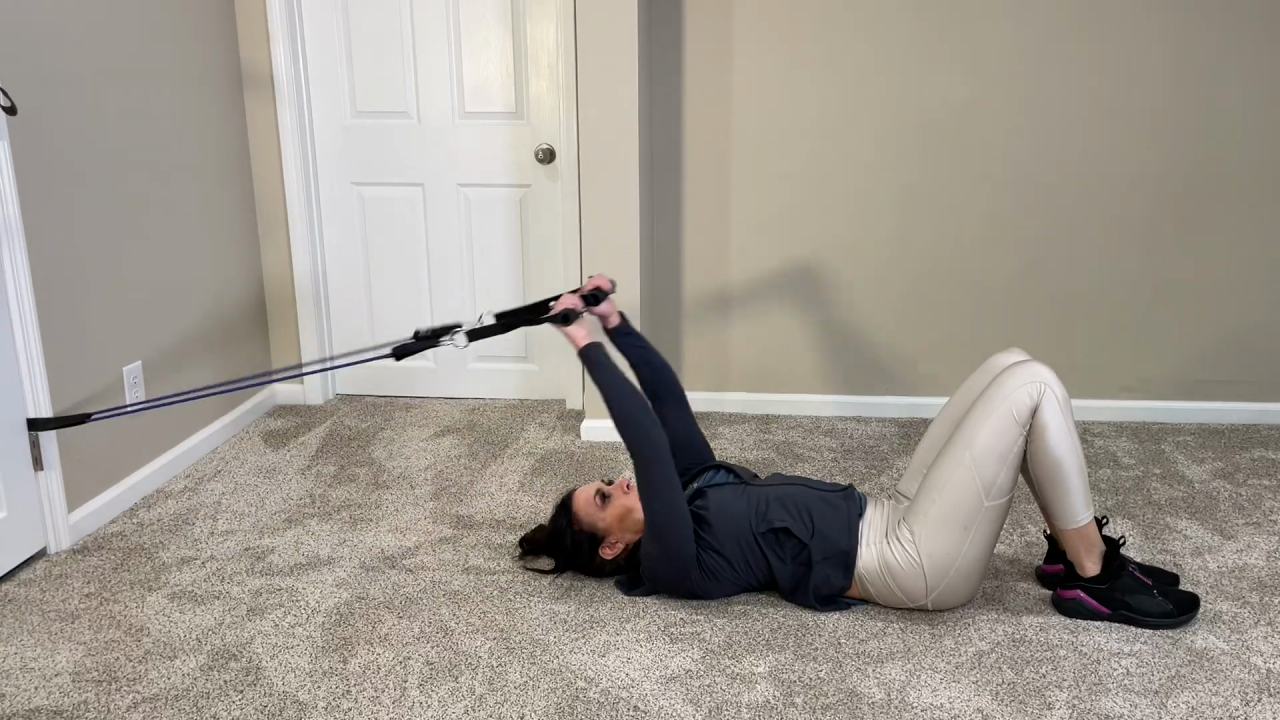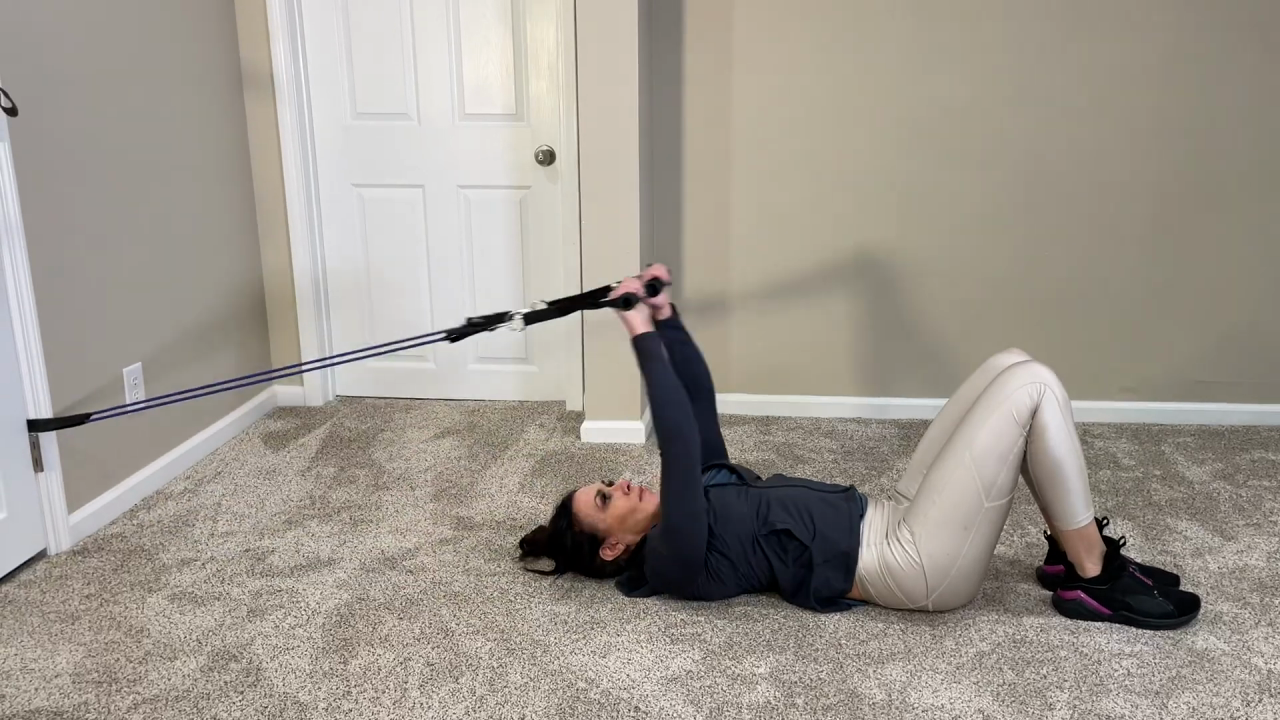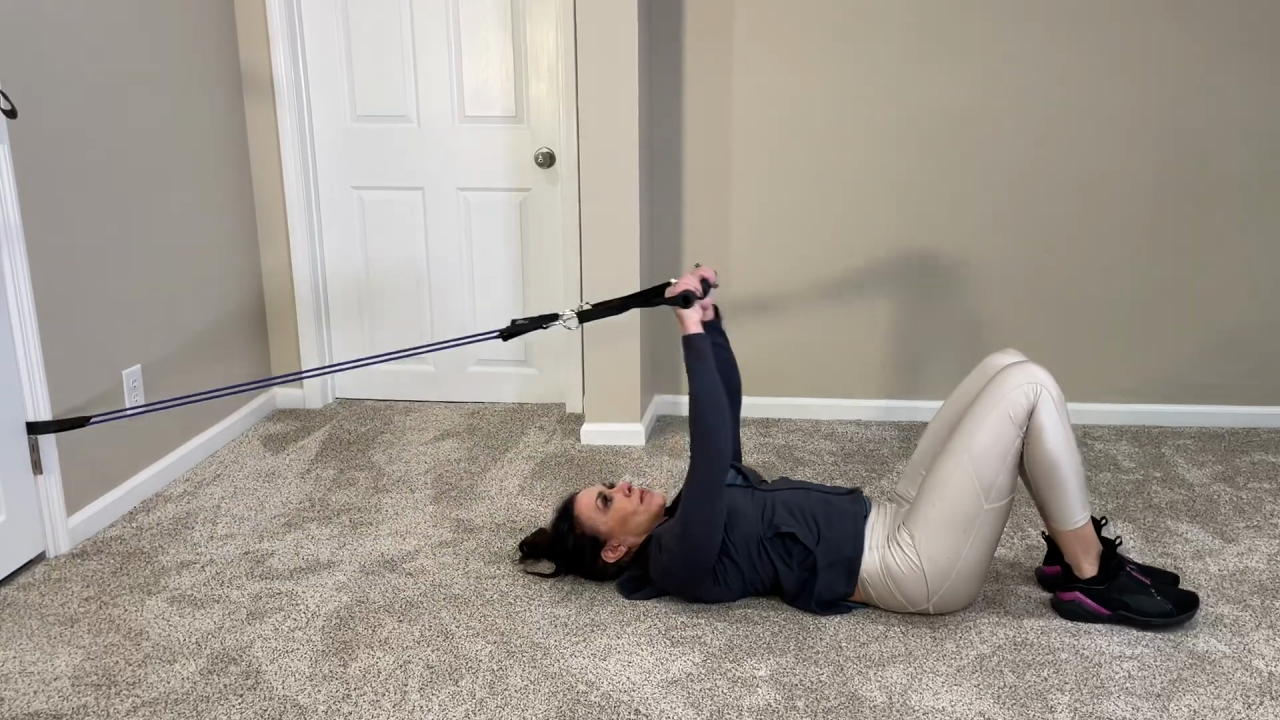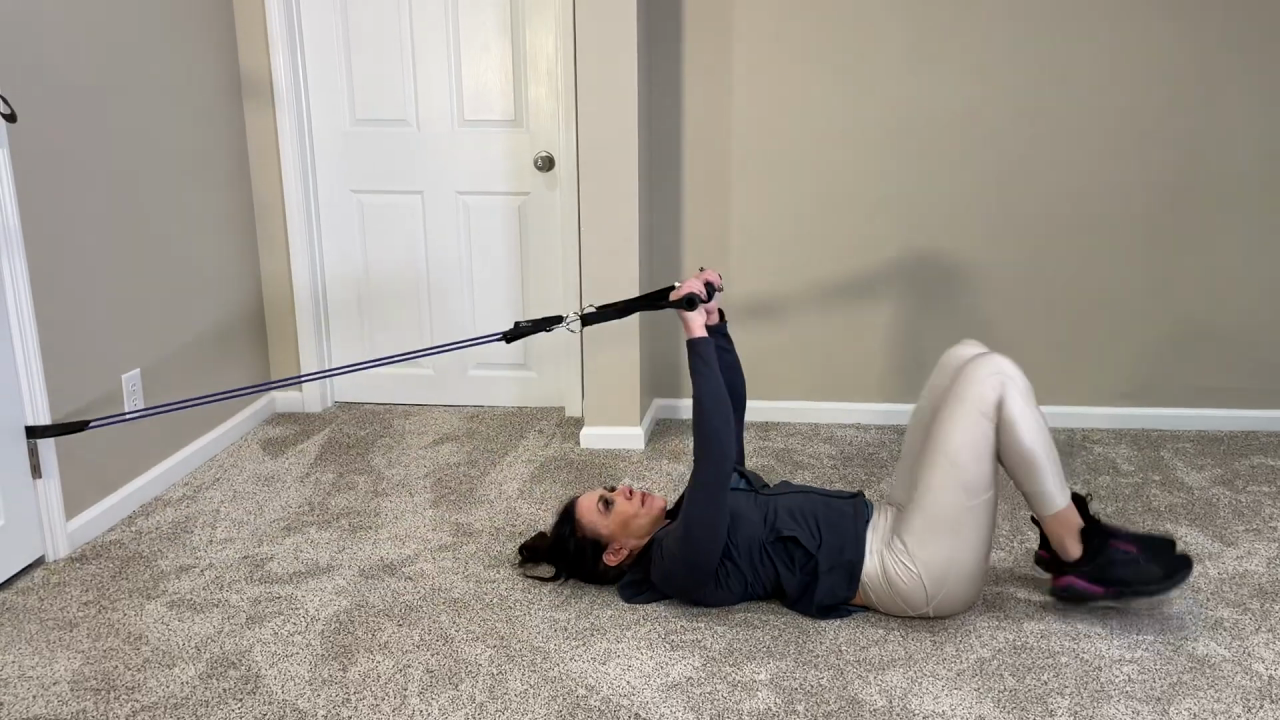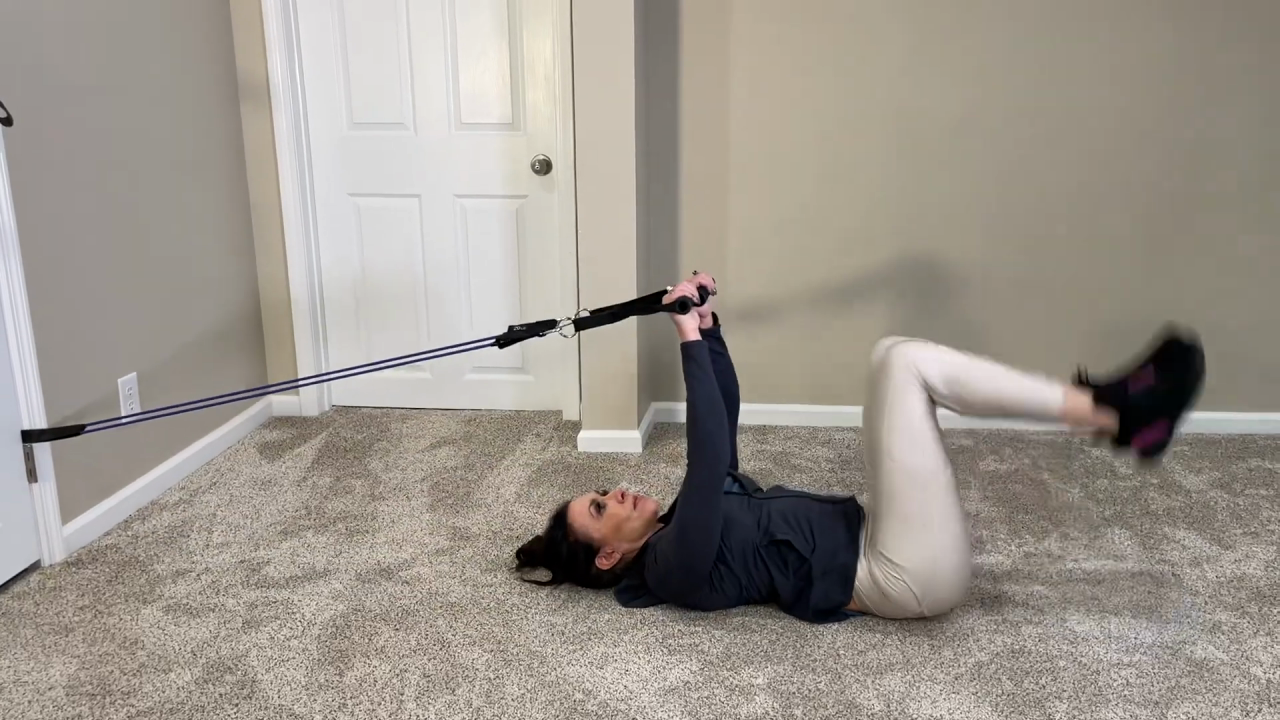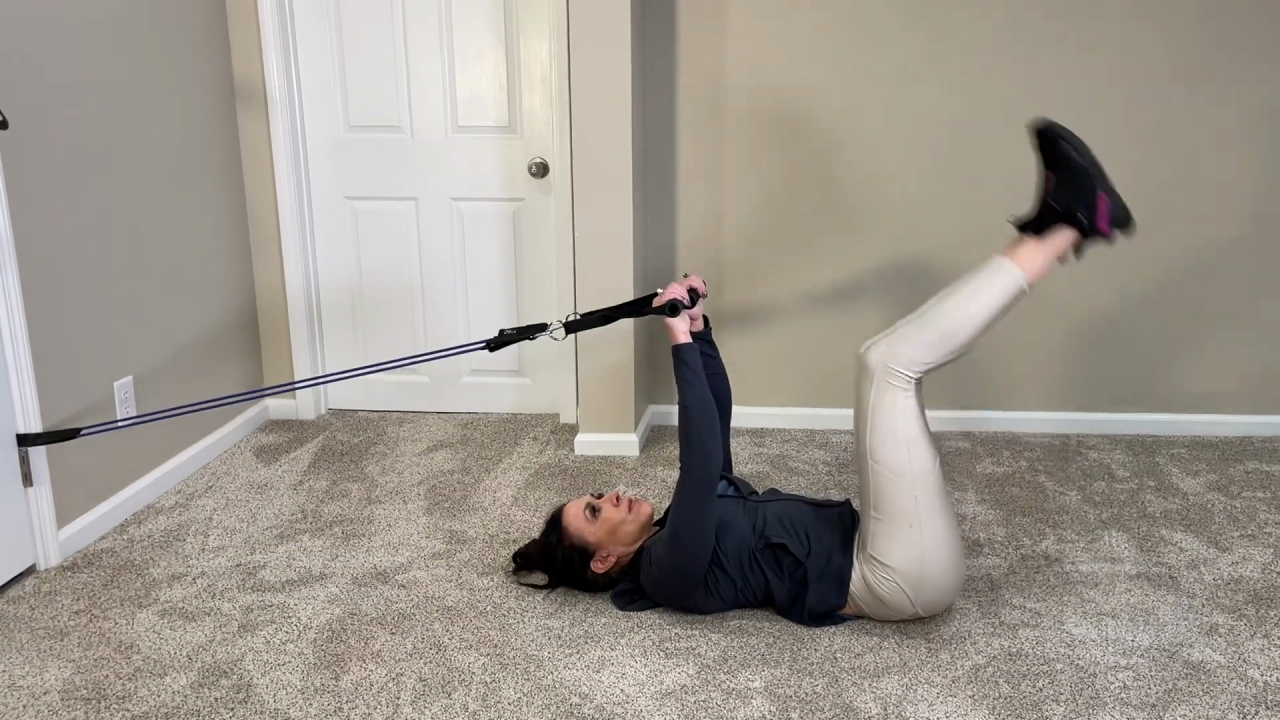
dt=0.2s
person 1, frame 1
left shoulder: (697, 489)
right shoulder: (672, 564)
left elbow: (668, 411)
right elbow: (647, 444)
left wrist: (618, 326)
right wrist: (589, 349)
left hip: (891, 519)
right hip: (914, 565)
left knee: (1014, 368)
right knee: (1032, 387)
left ankle: (1073, 552)
right ankle: (1094, 576)
person 1, frame 2
left shoulder: (696, 502)
right shoulder: (673, 560)
left elbow: (698, 408)
right elbow: (679, 445)
left wrist: (667, 319)
right wrist: (643, 339)
left hip: (891, 519)
right hip: (913, 565)
left knee: (1013, 368)
right knee: (1031, 388)
left ankle: (1073, 551)
right ankle: (1095, 577)
person 1, frame 3
left shoulder: (689, 517)
right shoulder: (679, 561)
left elbow: (724, 413)
right elbow: (710, 454)
left wrist: (707, 321)
right wrist: (691, 338)
left hip: (893, 521)
right hip: (914, 569)
left knee: (1007, 370)
right knee: (1026, 388)
left ankle: (1074, 552)
right ankle: (1091, 576)
person 1, frame 4
left shoulder: (686, 520)
right shoulder: (678, 565)
left elbow: (729, 414)
right elbow: (713, 457)
left wrist: (712, 322)
right wrist: (697, 341)
left hip: (886, 528)
right hip: (921, 574)
left knee: (968, 359)
right knee: (991, 377)
left ankle: (1071, 541)
right ankle: (1079, 555)
person 1, frame 5
left shoulder: (678, 537)
right shoulder: (679, 570)
left elbow: (717, 443)
right elbow: (708, 465)
left wrist: (702, 332)
right wrist: (688, 348)
left hip: (878, 543)
right hip: (906, 578)
left knee: (897, 359)
right knee: (902, 361)
left ankle: (1102, 404)
right ankle: (1106, 414)
person 1, frame 6
left shoulder: (678, 532)
right shoulder: (673, 574)
left elbow: (711, 442)
right elbow: (702, 463)
left wrist: (693, 329)
right wrist: (682, 347)
left hip: (874, 547)
right hip: (900, 580)
left knee: (890, 364)
right knee: (886, 362)
left ankle: (1058, 226)
right ankle: (1061, 231)
